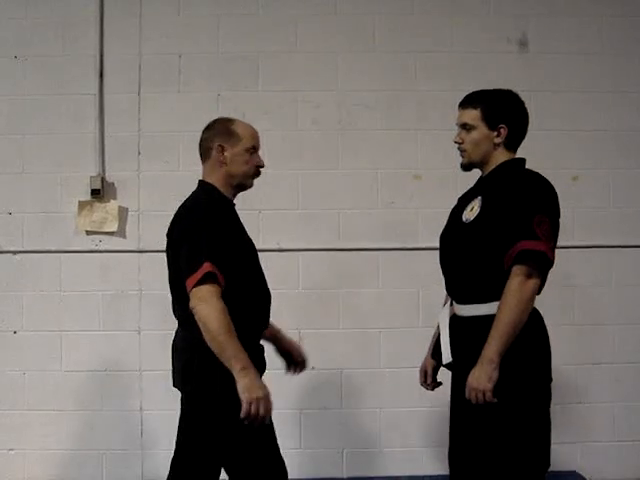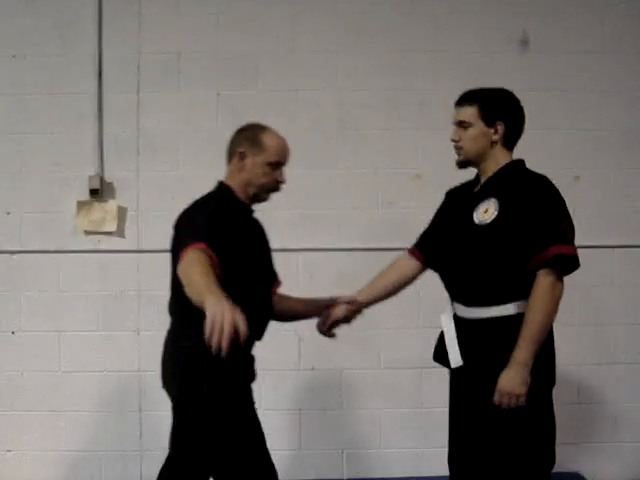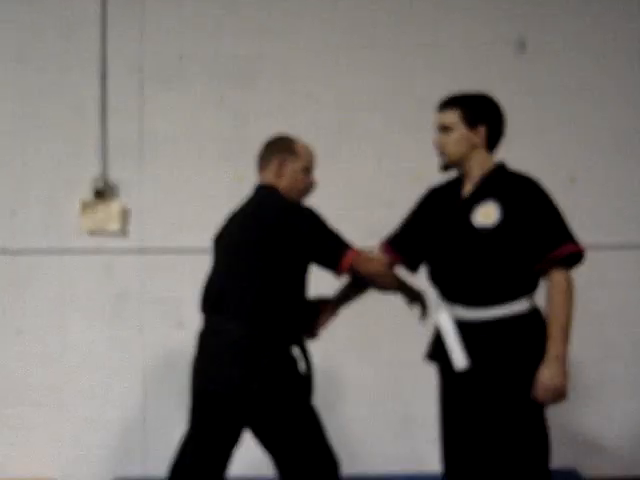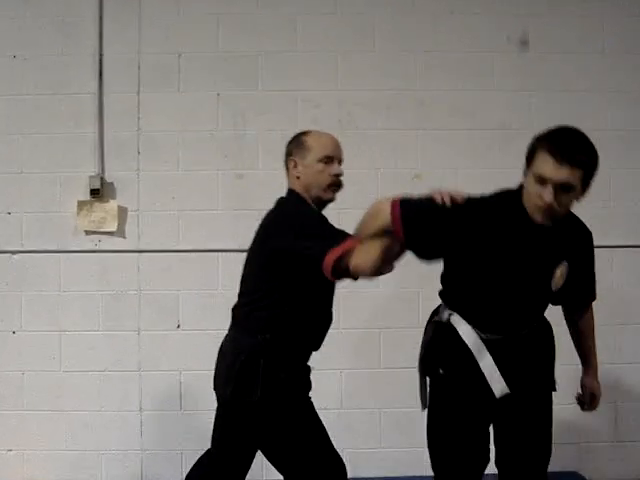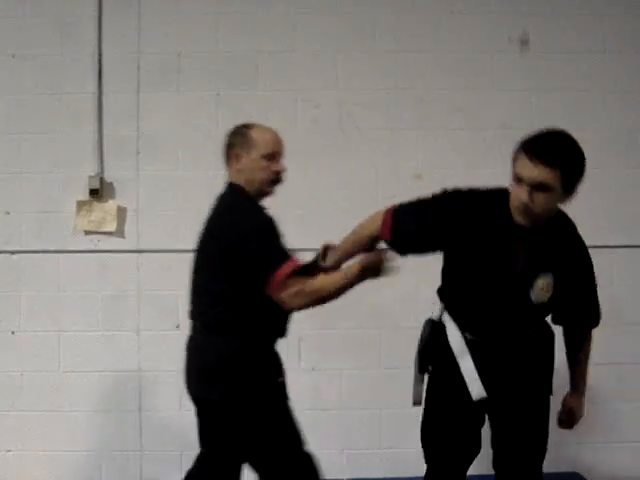
dt=1s
person 1, frame 1
left shoulder: (527, 189)
right shoulder: (476, 194)
left elbow: (525, 278)
left wrist: (489, 361)
right wrist: (437, 348)
left hip: (506, 352)
right hip: (472, 346)
person 1, frame 2
left shoulder: (532, 192)
right shoulder: (459, 198)
left elbow: (549, 279)
right elbow: (415, 259)
left wrist: (521, 364)
right wrist: (354, 305)
left hip: (510, 349)
right hip: (467, 350)
person 1, frame 3
left shoulder: (520, 193)
right shoulder: (438, 201)
left elbow: (557, 274)
right elbow: (388, 256)
left wrist: (555, 358)
right wrist: (334, 304)
left hip: (512, 345)
right hip: (460, 347)
person 1, frame 4
left shoulder: (575, 240)
right shoulder: (476, 218)
left elbow: (578, 305)
right elbow: (384, 212)
left wrist: (590, 371)
left hip: (527, 352)
right hip: (461, 350)
person 1, frame 5
left shoulder: (570, 253)
right shoulder: (464, 211)
left elbow: (579, 325)
right elbow: (383, 222)
left wrist: (577, 391)
right wrist: (329, 262)
left hip: (523, 361)
right hip: (458, 350)
person 2, frame 1
left shoulder: (218, 213)
right shoulder: (201, 216)
right elbow: (205, 302)
left wrist: (278, 340)
right wrist: (245, 372)
left hip: (211, 365)
right hip: (215, 369)
person 2, frame 2
left shoulder: (249, 226)
right shoulder: (208, 215)
left elbow: (267, 301)
right elbow: (193, 263)
left wrist: (325, 307)
right wrist: (217, 301)
left hip: (215, 366)
right hip: (203, 365)
person 2, frame 3
left shoulder: (240, 219)
right shoulder: (288, 215)
right elbow: (362, 265)
left wrist: (305, 308)
right wrist: (408, 290)
left hip: (215, 353)
right hip: (258, 359)
person 2, frame 4
left shoulder: (303, 222)
right shoulder: (292, 221)
left elbow: (358, 263)
right elbow: (364, 263)
left hip: (248, 363)
right hip: (263, 369)
person 2, frame 5
left shoulder: (233, 213)
right shoulder: (243, 219)
left elbow: (284, 281)
right elbow: (293, 295)
left wrist: (314, 269)
right wrist: (360, 269)
left hip: (214, 360)
right hip: (236, 365)
